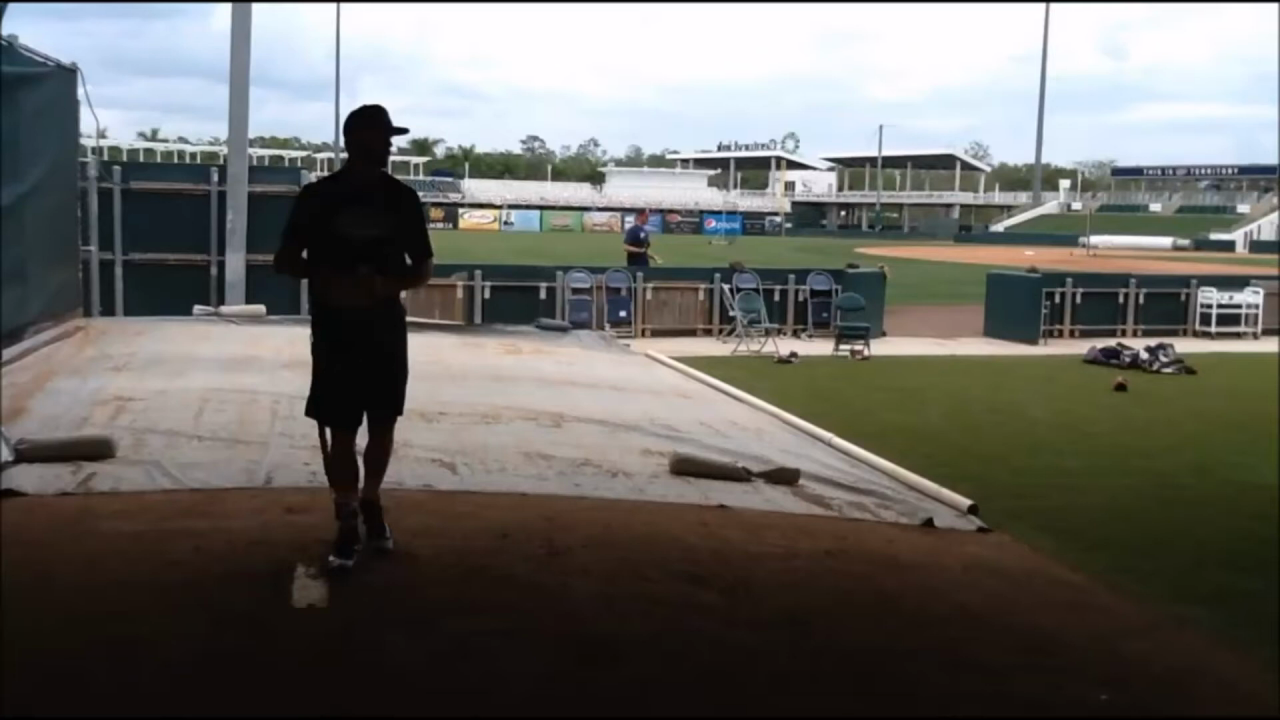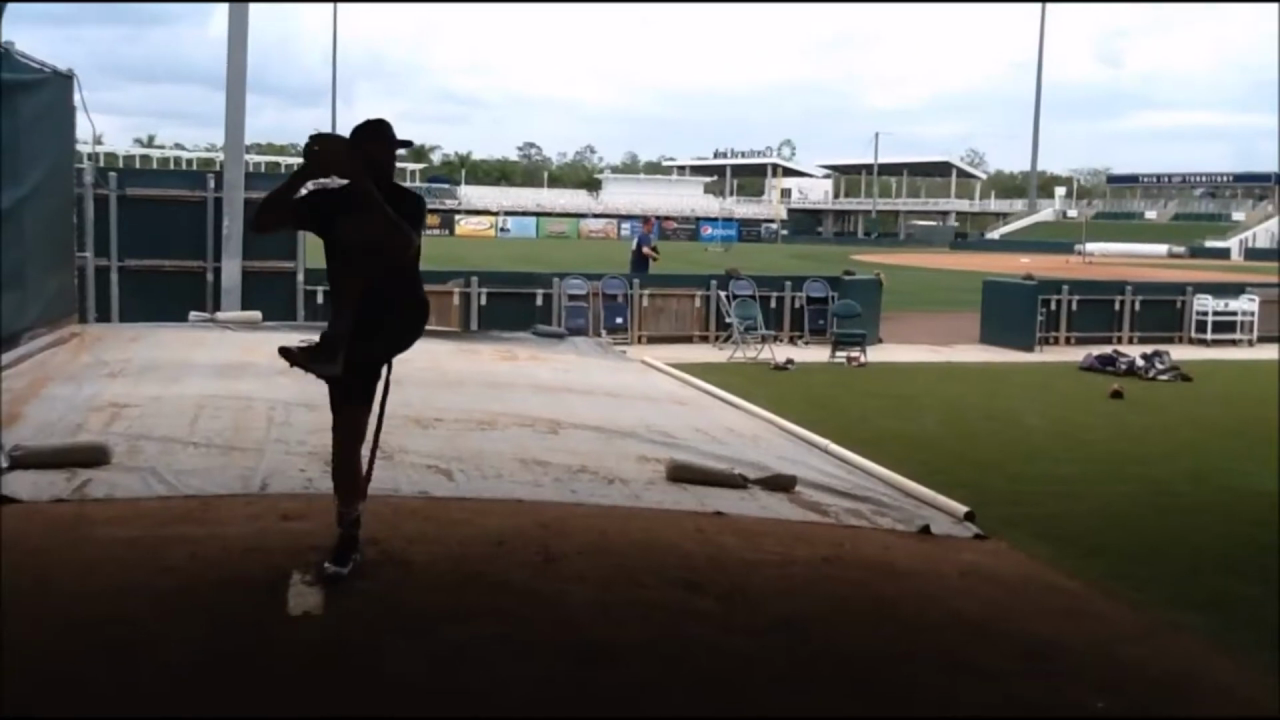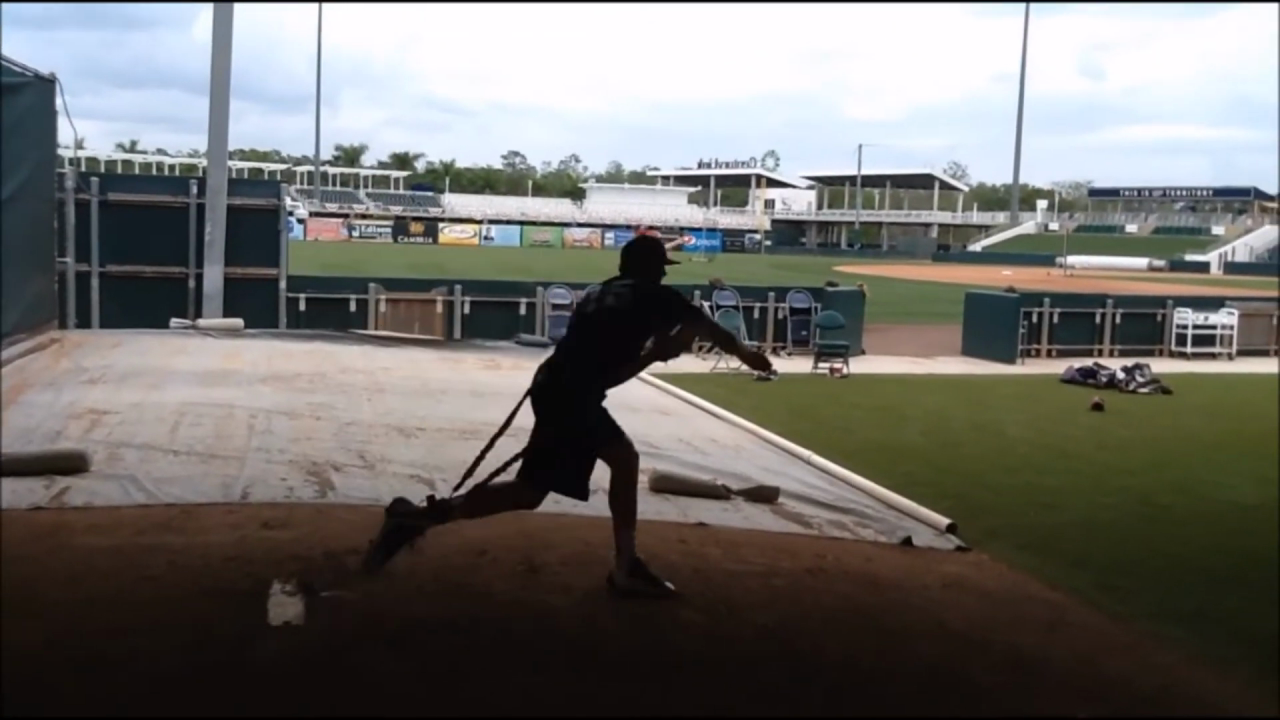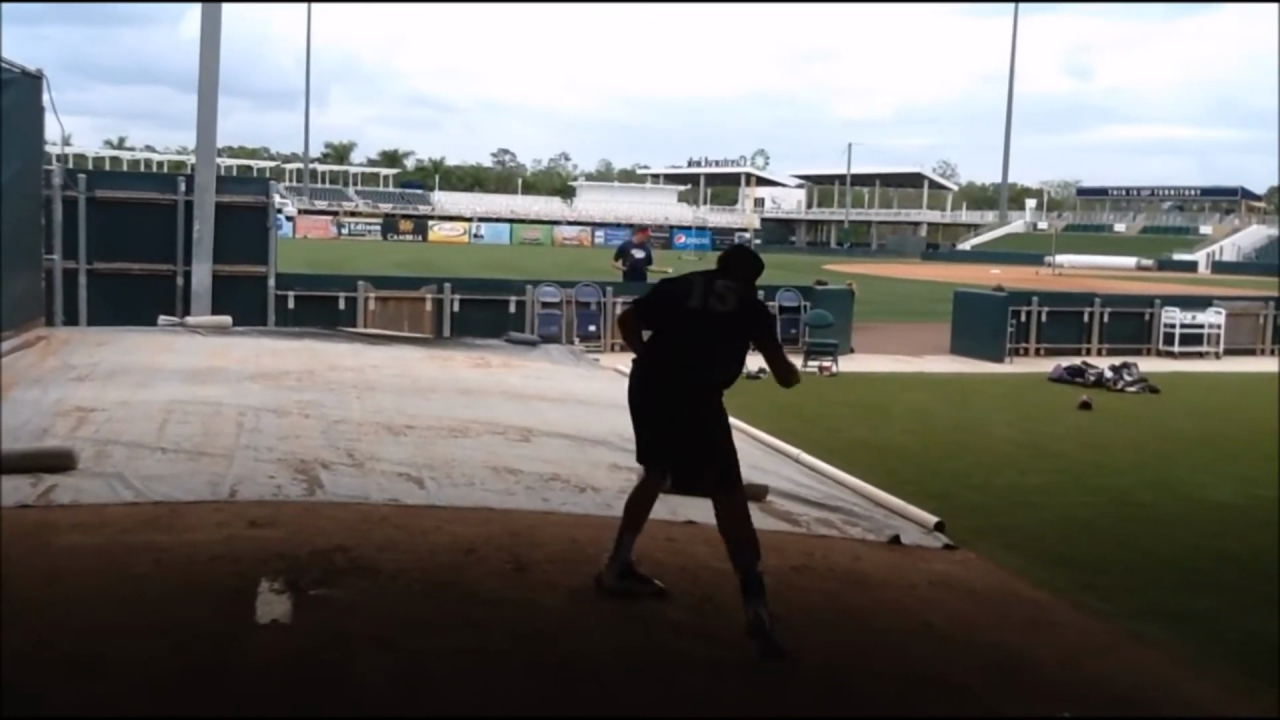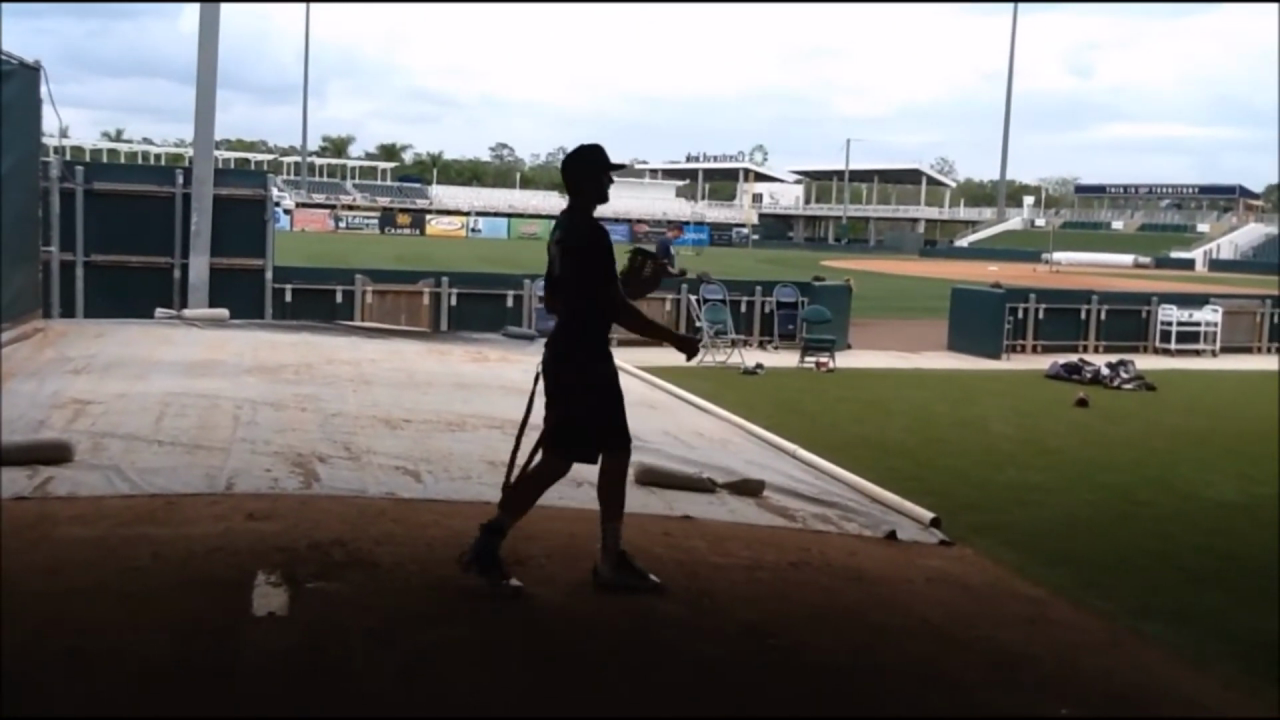
dt=1s
person 1, frame 1
left shoulder: (401, 197)
right shoulder: (318, 196)
left elbow: (423, 267)
right elbow: (285, 260)
left wrist: (387, 285)
right wrist: (328, 280)
left hip: (386, 330)
right hip: (335, 332)
left knee: (382, 427)
right knee: (341, 431)
left ankle: (371, 501)
right ankle: (348, 522)
person 1, frame 2
left shoulder: (406, 202)
right shoulder: (330, 201)
left elbow: (406, 249)
right elbow: (262, 223)
left wrist: (363, 185)
right wrist: (301, 175)
left hip: (401, 317)
right hip: (353, 328)
left knee: (357, 264)
right knee: (347, 434)
left ankle: (329, 350)
right ankle: (349, 532)
person 1, frame 3
left shoulder: (597, 297)
right shoulder: (655, 296)
right elbow: (711, 329)
left wrist: (651, 353)
right wrist: (749, 355)
left hip: (559, 389)
right hip: (571, 397)
left knee: (625, 458)
right knee: (528, 491)
left ankle: (626, 567)
right ankle: (415, 518)
person 1, frame 4
left shoulder: (676, 287)
right shoulder: (751, 306)
left elbow: (627, 321)
right elbow: (784, 374)
right wrist: (794, 372)
left hip: (648, 386)
right hip: (696, 396)
left knee: (657, 473)
right knee: (729, 498)
left ankle: (617, 567)
right ankle: (755, 604)
person 1, frame 5
left shoulder: (564, 231)
right shoulder: (590, 234)
left elbow: (554, 301)
right elbow: (616, 309)
right wrist: (675, 339)
left hip: (569, 355)
right hip: (581, 360)
left knee: (616, 452)
right knee: (556, 460)
left ankle: (612, 558)
right ankle: (487, 545)
